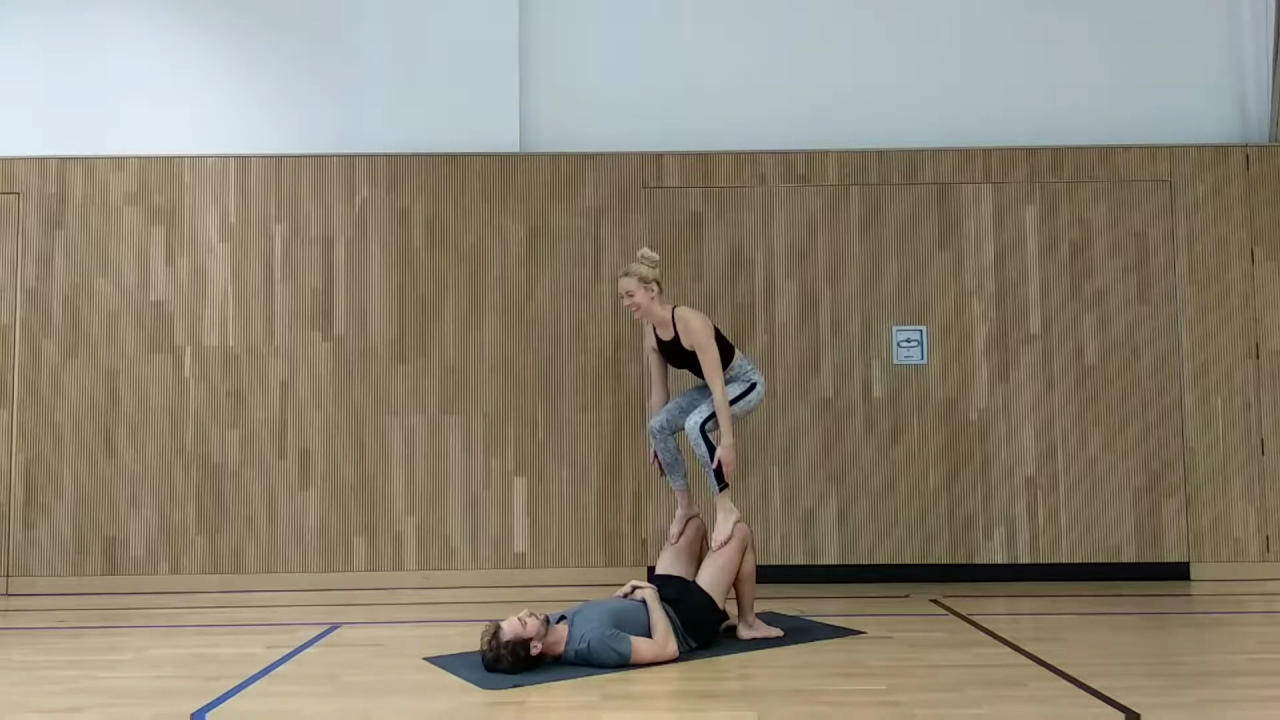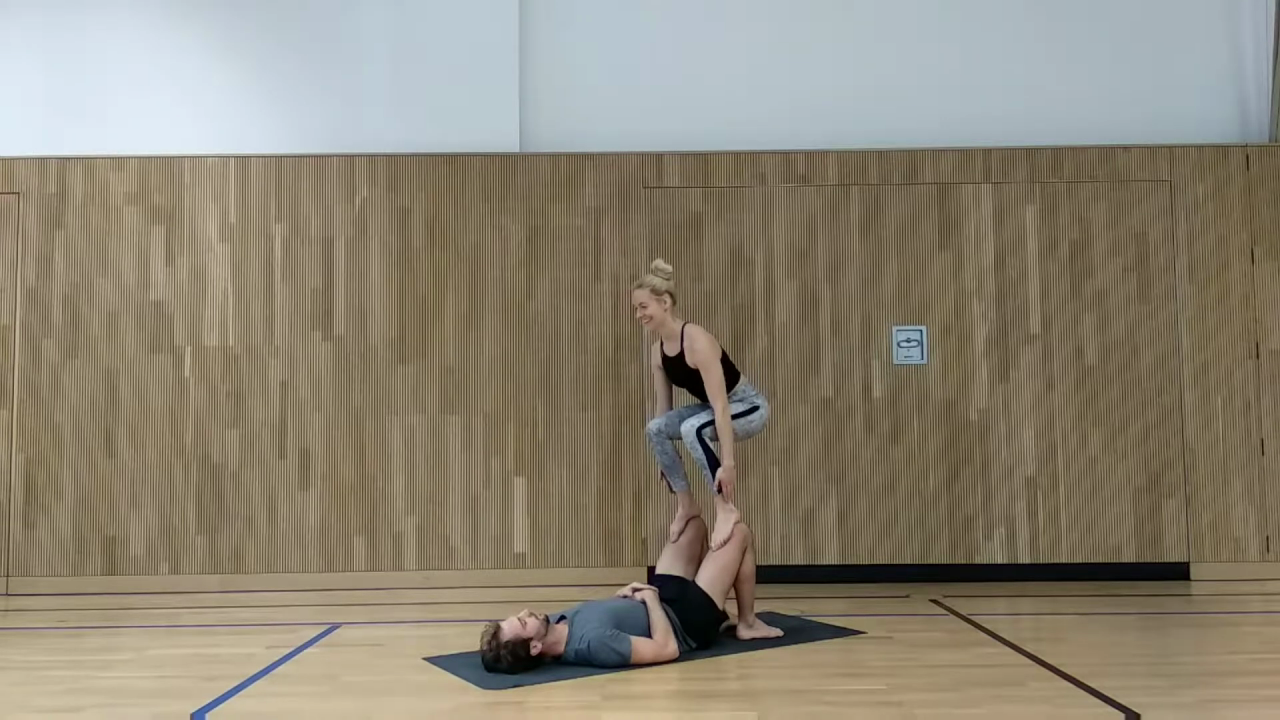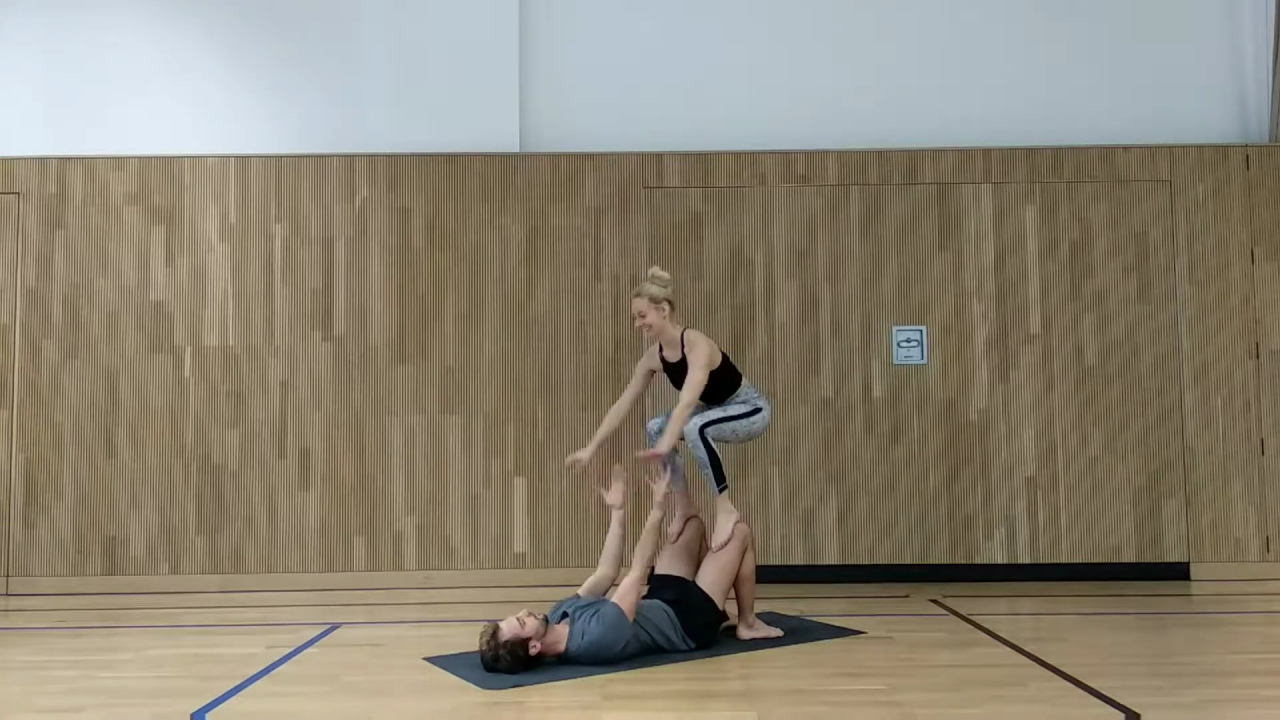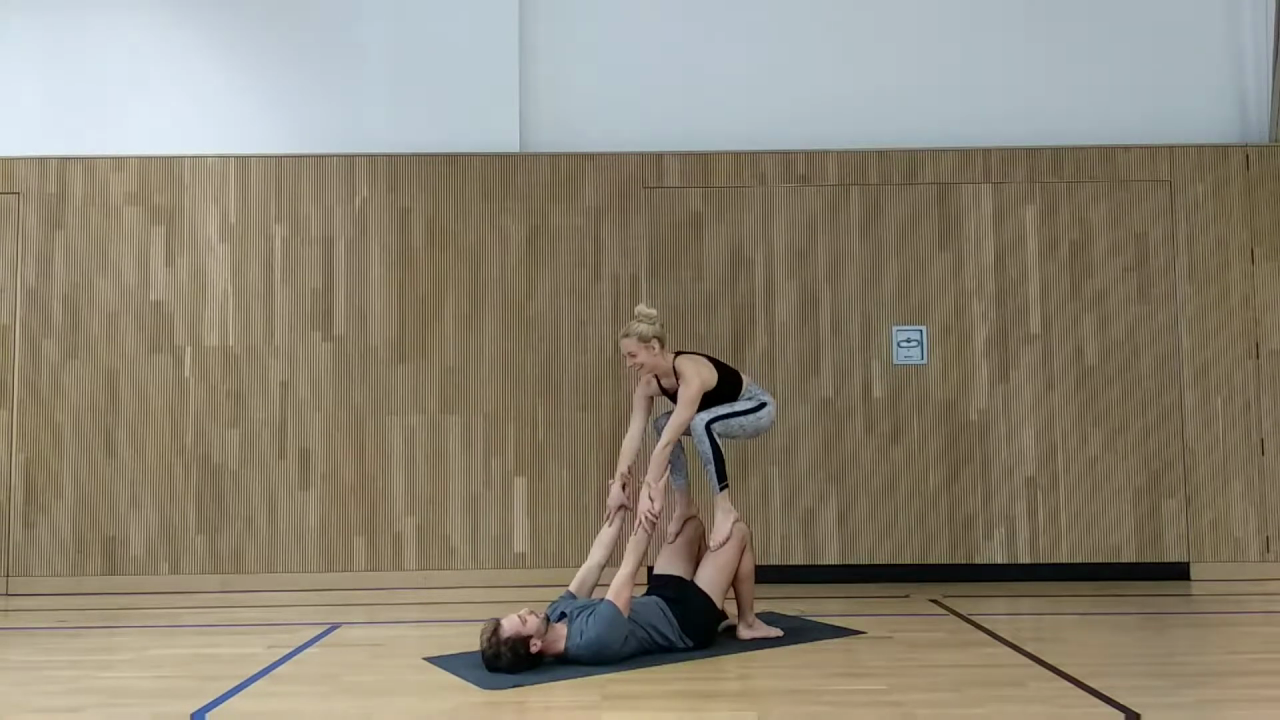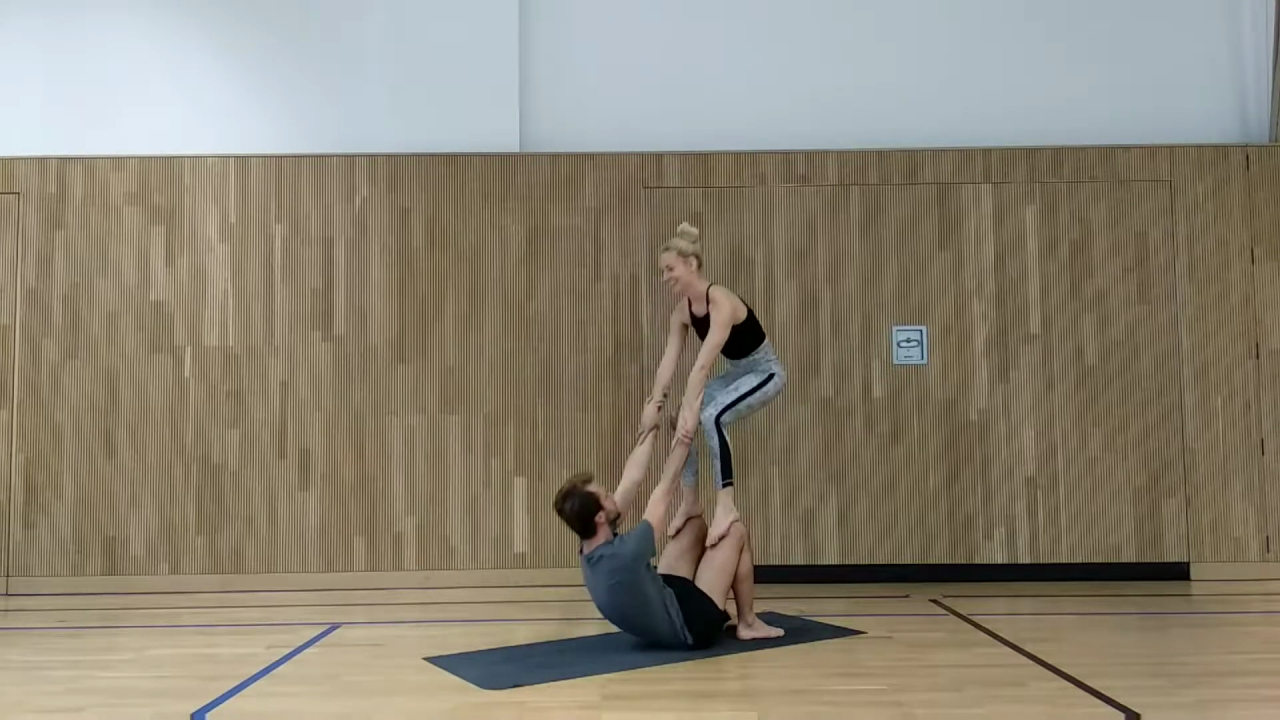
dt=1s
person 1, frame 1
left shoulder: (690, 322)
right shoulder: (651, 335)
left elbow: (718, 385)
right elbow: (658, 388)
left wrist: (727, 441)
right wrist: (657, 443)
left hip: (744, 381)
right hip: (710, 387)
left knee: (695, 424)
right knee: (658, 426)
left ankle: (725, 509)
right ankle: (684, 506)
person 1, frame 2
left shoulder: (697, 341)
right shoulder: (658, 351)
left elbow: (721, 406)
right elbow: (662, 407)
left wrist: (728, 463)
right wrist: (666, 464)
left hip: (748, 407)
right hip: (713, 409)
left knee: (691, 428)
right knee: (655, 429)
left ankle: (726, 509)
right ankle: (686, 505)
person 1, frame 3
left shoulder: (697, 345)
right shoulder: (654, 357)
left elbow: (687, 403)
right elbow: (623, 403)
left wrist: (667, 443)
right wrist: (591, 447)
left hip: (752, 409)
right hip: (718, 409)
left knee: (695, 426)
right knee: (656, 427)
left ankle: (725, 508)
right ankle: (683, 505)
person 1, frame 4
left shoulder: (690, 374)
right shoulder: (648, 383)
left elbow: (667, 443)
right elbow: (633, 435)
right wrist: (616, 488)
left hip: (757, 406)
right hip: (726, 409)
left knee: (702, 423)
right knee: (662, 424)
left ankle: (724, 509)
right ankle: (683, 506)
person 1, frame 5
left shoulder: (721, 302)
right shoulder: (682, 311)
left elbow: (703, 364)
right elbow: (669, 360)
left wrist: (689, 409)
right wrist: (653, 405)
left hip: (764, 372)
right hip: (734, 373)
left knee: (710, 418)
right knee: (685, 422)
left ankle: (726, 507)
right ankle: (690, 503)
person 2, frame 1
left shoulder: (555, 624)
right shoulder: (591, 642)
right elbow: (667, 648)
left wrist: (620, 595)
right wrist: (651, 598)
left hip: (665, 603)
right hip: (688, 623)
left knee: (695, 523)
right knee: (740, 532)
left ankle: (718, 613)
right ankle: (747, 624)
person 2, frame 2
left shoulder: (555, 625)
right shoulder: (591, 643)
right elbow: (668, 649)
left wrist: (620, 596)
right wrist: (650, 600)
left hip: (665, 605)
right hip: (688, 623)
left knee: (695, 524)
right knee: (739, 532)
left ankle: (718, 613)
right ankle: (748, 625)
person 2, frame 3
left shoulder: (558, 617)
right shoulder: (597, 639)
left elbow: (606, 572)
right elbow: (638, 574)
left wrist: (617, 512)
right wrist: (657, 509)
left hip: (661, 605)
right hip: (689, 623)
left knee: (694, 524)
right knee: (740, 533)
left ankle: (719, 613)
right ankle: (748, 624)
person 2, frame 4
left shoulder: (556, 616)
right shoulder: (593, 640)
left elbow: (594, 562)
right elbow: (628, 570)
left wrist: (619, 509)
right wrist: (649, 511)
left hip: (658, 605)
right hip: (686, 624)
left knee: (693, 525)
right knee: (738, 532)
left ankle: (717, 613)
right ankle: (748, 624)
person 2, frame 5
left shoulder: (592, 551)
right shoulder: (623, 555)
left elbow: (631, 481)
right elbow: (662, 493)
left wrist: (649, 430)
right wrist: (683, 440)
left hip: (667, 601)
right hip: (687, 630)
left knee: (695, 524)
right knee: (736, 532)
left ankle: (720, 611)
right ankle: (748, 624)
